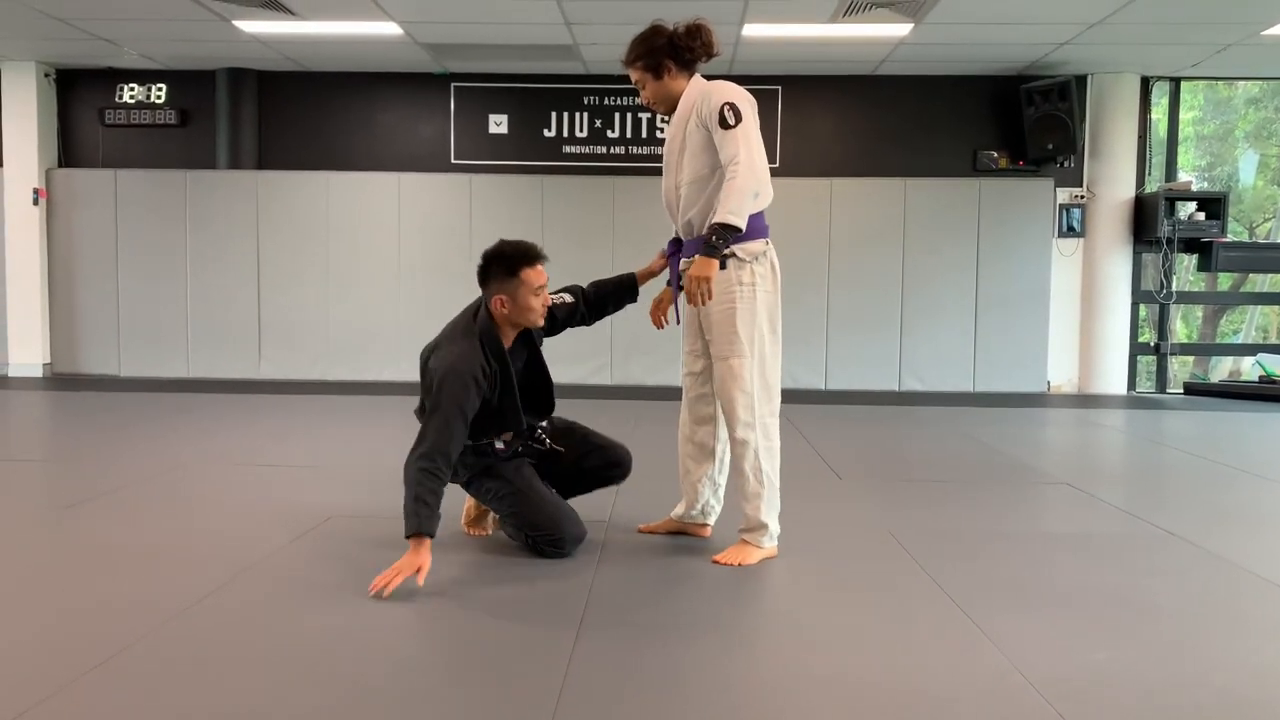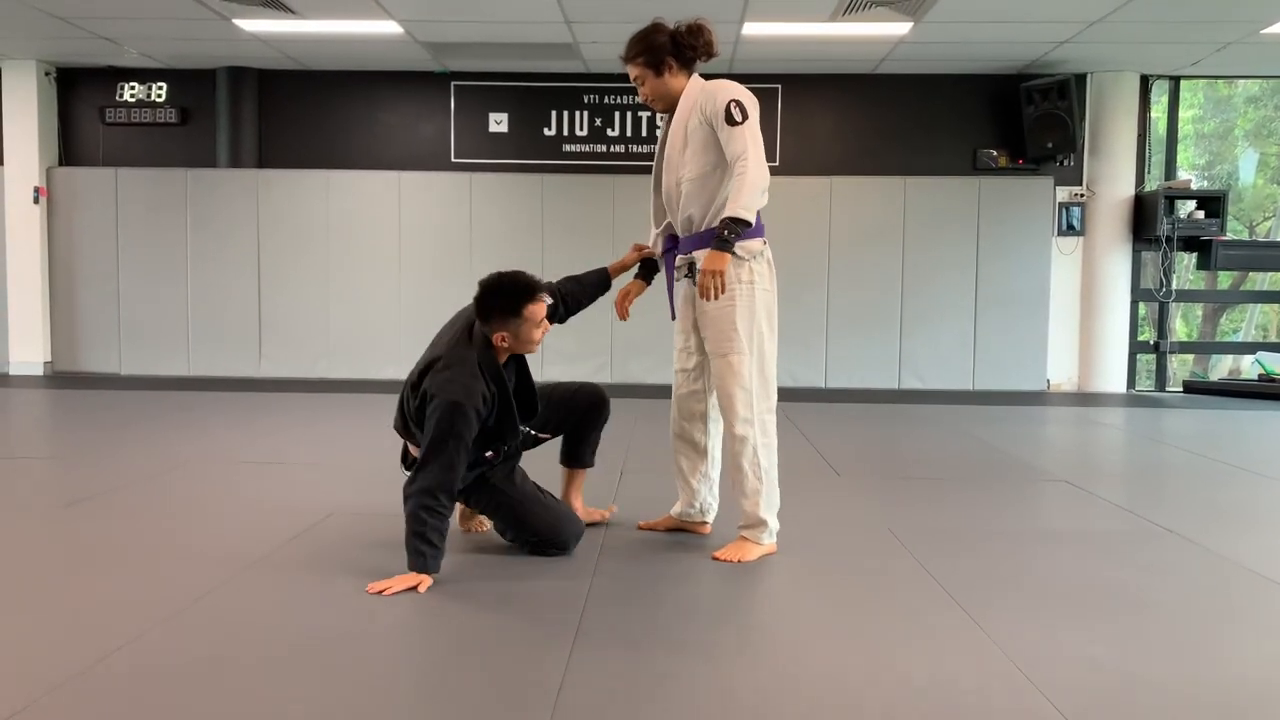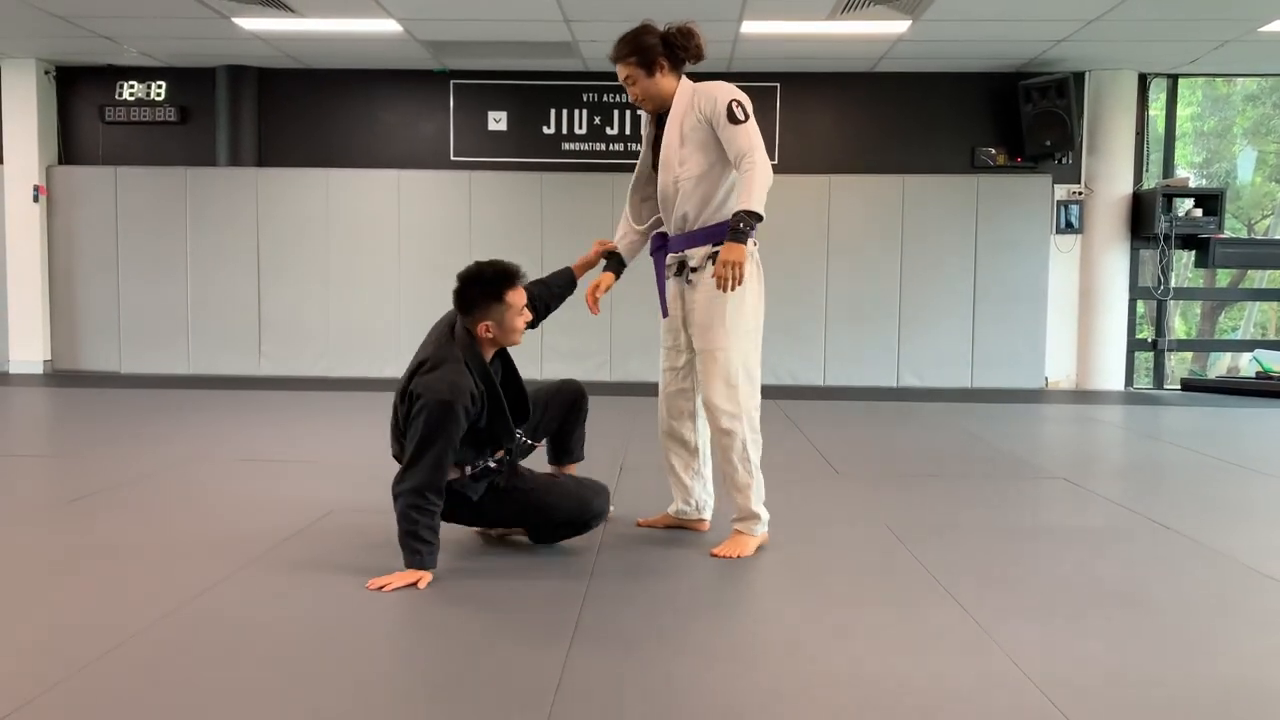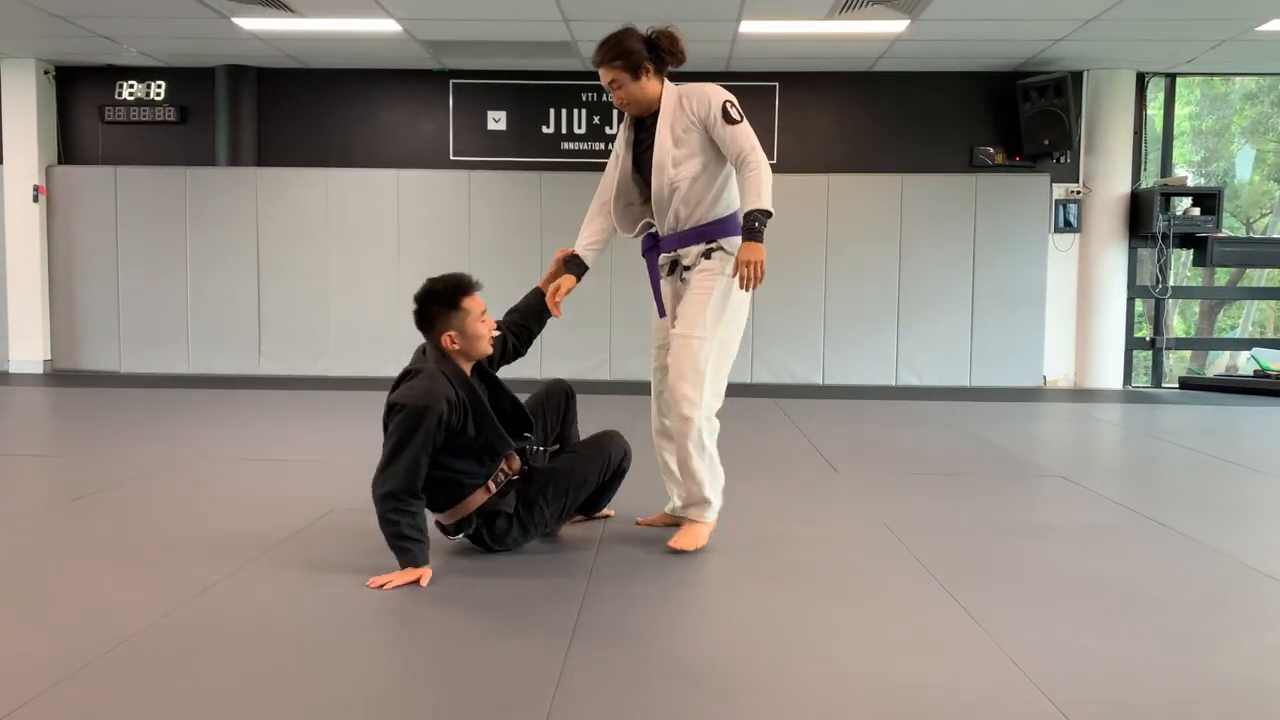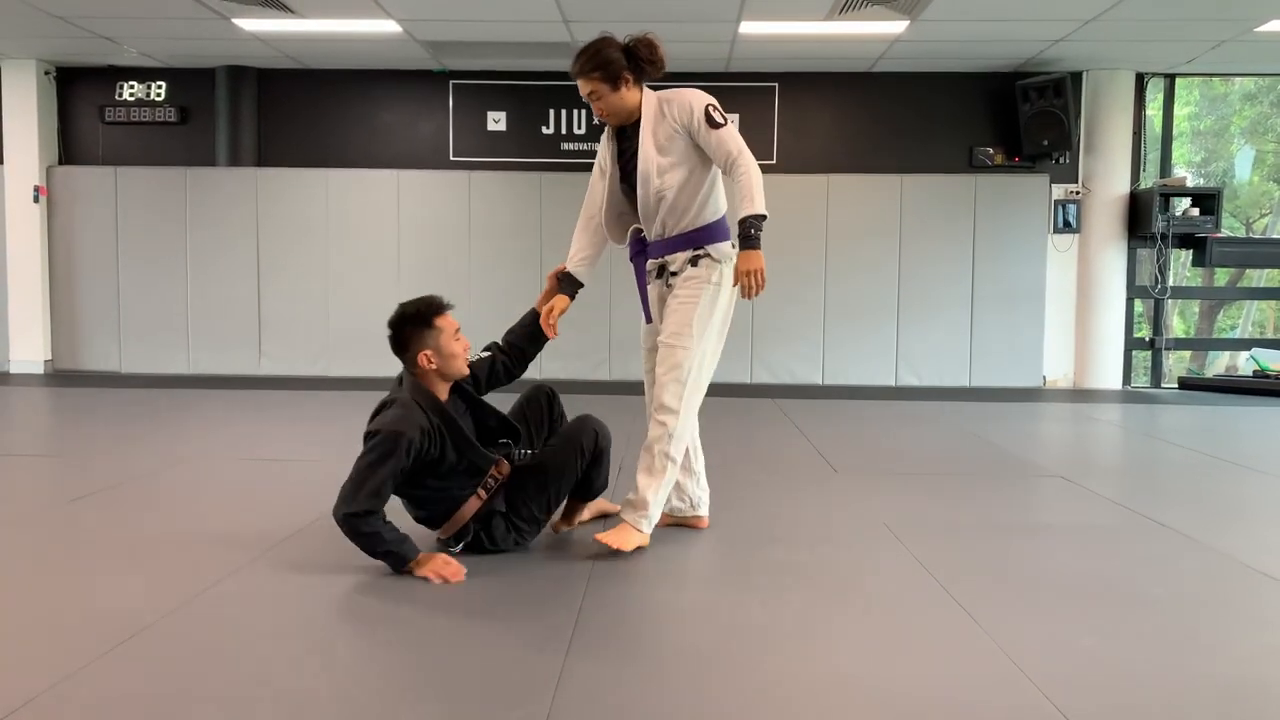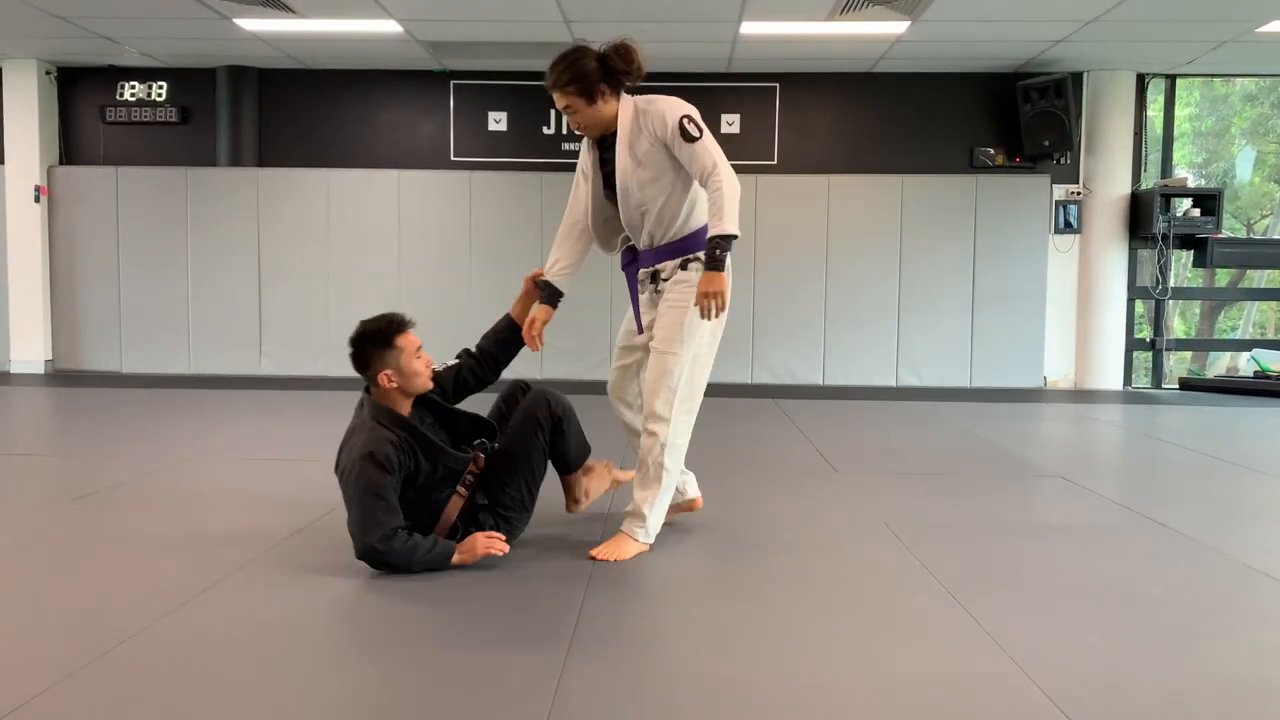
dt=0.2s
person 1, frame 1
left shoulder: (720, 97)
right shoulder: (684, 118)
left elbow: (745, 175)
left wrist: (710, 251)
right wrist: (672, 283)
left hip: (737, 263)
right hip: (705, 268)
left knee: (744, 400)
right knee: (698, 397)
left ankle: (761, 532)
right ankle: (696, 511)
person 1, frame 2
left shoulder: (722, 96)
right shoulder: (676, 122)
left elbow: (751, 170)
left wrist: (723, 245)
right wrist: (644, 272)
left hip: (734, 264)
right hip: (691, 267)
left knee: (741, 398)
right knee: (689, 396)
left ankle: (761, 529)
right ankle: (695, 508)
person 1, frame 3
left shoulder: (716, 98)
right shoulder: (657, 126)
left elbow: (754, 166)
right elbow: (641, 205)
left wrist: (737, 237)
right wrist: (611, 266)
left hip: (726, 263)
right hip: (680, 267)
left knee: (725, 395)
right knee: (677, 394)
left ankle: (752, 521)
right ankle: (691, 507)
person 1, frame 4
left shoulder: (705, 100)
right shoulder: (630, 132)
left elbow: (754, 164)
right elbow: (606, 207)
left wrist: (753, 233)
right wrist: (573, 269)
left hip: (716, 258)
right hip: (670, 265)
left knee: (690, 387)
right knee: (668, 391)
left ankle: (702, 505)
right ankle: (688, 502)
person 1, frame 5
left shoulder: (687, 105)
right shoulder: (612, 142)
left elbow: (743, 167)
right elbow: (595, 219)
left wrist: (750, 241)
right wrist: (565, 289)
left hip: (705, 263)
right hip: (658, 268)
left knee: (672, 394)
right knee: (665, 393)
left ankle: (639, 517)
right ankle: (689, 504)
person 1, frame 6
left shoulder: (666, 115)
right shoulder: (594, 150)
left elbow: (723, 182)
right elbow: (576, 228)
left wrist: (713, 262)
right wrist: (545, 299)
left hip: (696, 268)
right hip: (647, 275)
left knee: (663, 401)
right knee: (625, 391)
left ankle: (641, 527)
right ankle: (681, 489)
person 2, frame 1
left shoulder: (523, 316)
right shoulder: (460, 365)
left elbow: (583, 303)
right elbow: (432, 458)
left wrist: (647, 273)
right wrist: (419, 545)
left hip: (522, 426)
right hip: (479, 455)
left knee: (615, 462)
right knee: (562, 538)
left ankle: (518, 489)
right ankle: (493, 498)
person 2, frame 2
left shoulder: (489, 320)
right shoulder: (460, 392)
left elbow: (560, 296)
right elbow: (431, 485)
left wrist: (620, 267)
right wrist: (421, 567)
left hip: (501, 425)
right hip: (465, 465)
left knee: (591, 401)
right knee: (560, 536)
left ankle: (570, 501)
person 2, frame 3
left shoulder: (462, 327)
right shoulder: (448, 389)
left elbow: (527, 304)
right elbow: (418, 485)
left wrist: (584, 264)
right wrist: (419, 563)
left hip: (485, 445)
right hip: (468, 484)
left knee: (570, 394)
right knee: (592, 503)
left ankle: (562, 494)
person 2, frame 4
left shoulder: (459, 360)
right shoulder: (426, 401)
left elbow: (512, 336)
right elbow: (392, 491)
left wrist: (551, 279)
right wrist: (414, 562)
left hip: (502, 474)
right hip: (498, 521)
left knee: (558, 393)
right knee: (612, 447)
left ankle: (573, 502)
right ankle: (568, 509)
person 2, frame 5
left shoulder: (447, 377)
right shoulder: (400, 428)
left elbow: (506, 359)
right elbow: (353, 512)
left wrist: (549, 298)
right wrist: (415, 560)
left hip: (489, 482)
right hip: (491, 526)
left knee: (542, 396)
right knee: (589, 431)
left ankle: (573, 494)
right ankle: (574, 513)
person 2, frame 6
left shoulder: (413, 391)
right shoulder: (373, 454)
left elbow: (477, 367)
right elbow: (376, 546)
left wrist: (524, 303)
right wrist: (458, 553)
left hip: (472, 484)
right hip: (482, 519)
left knee: (521, 392)
right knee: (543, 402)
left ankle: (579, 474)
right ankle: (579, 490)
